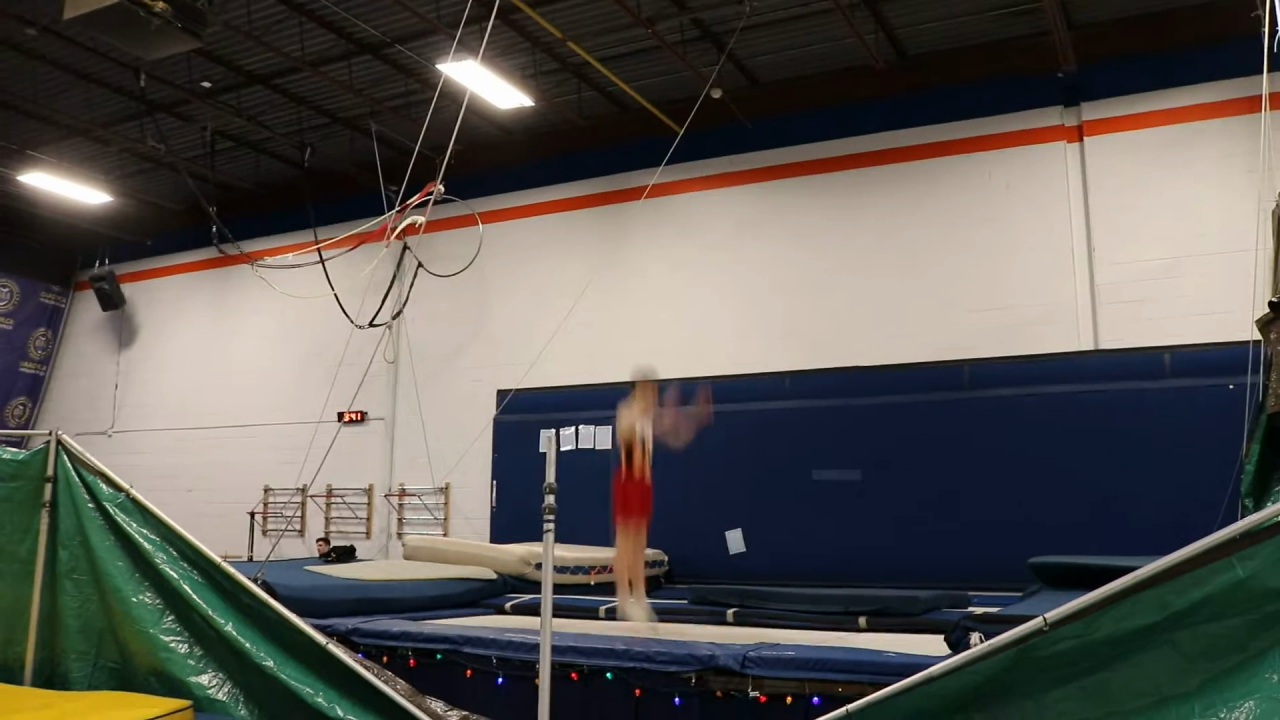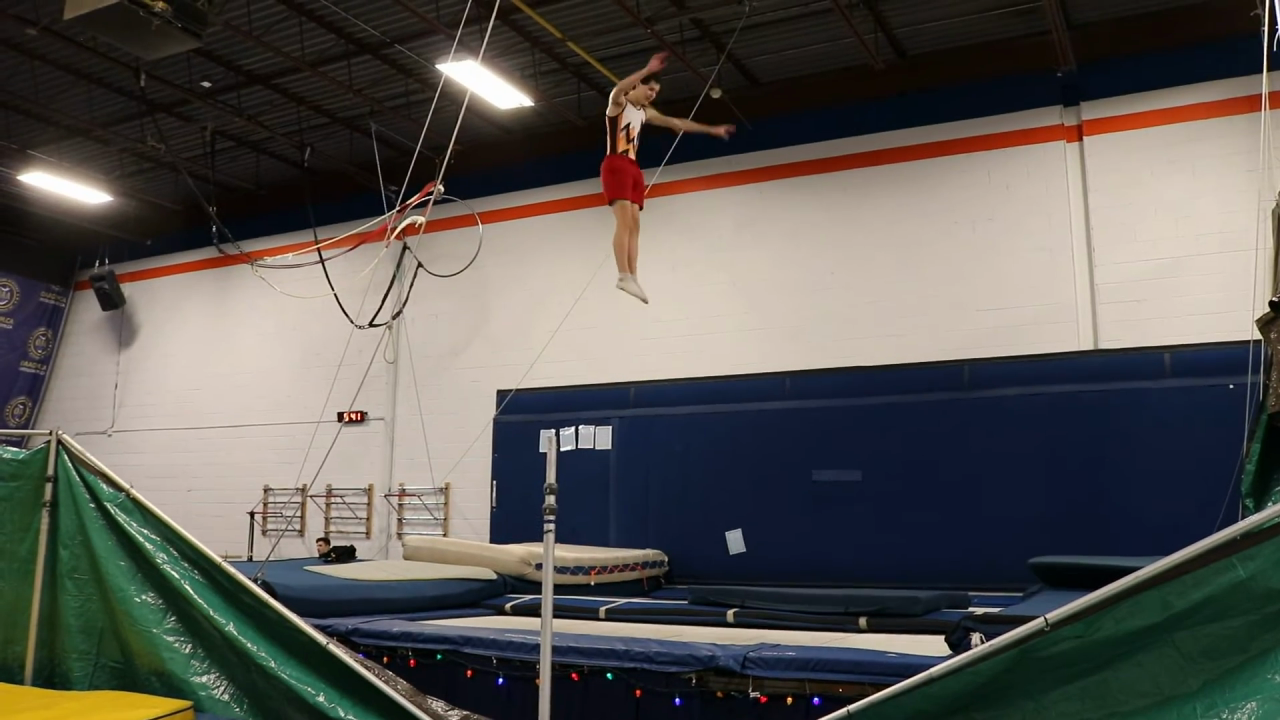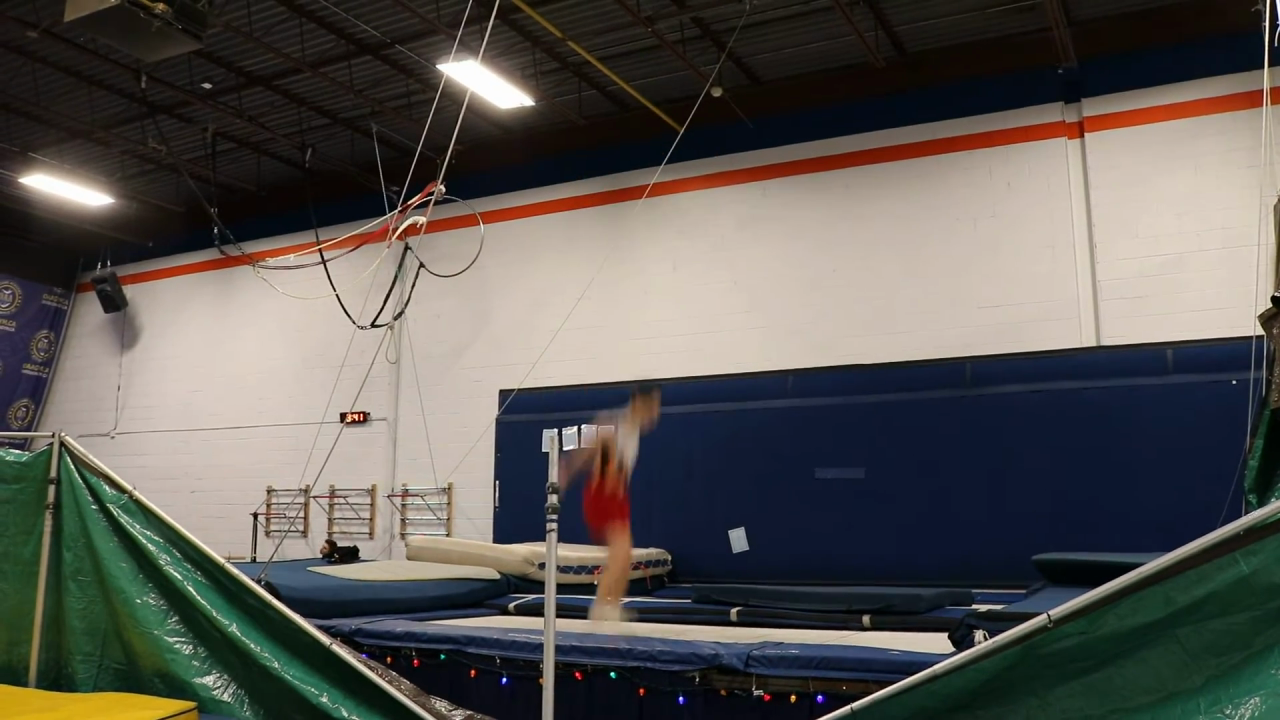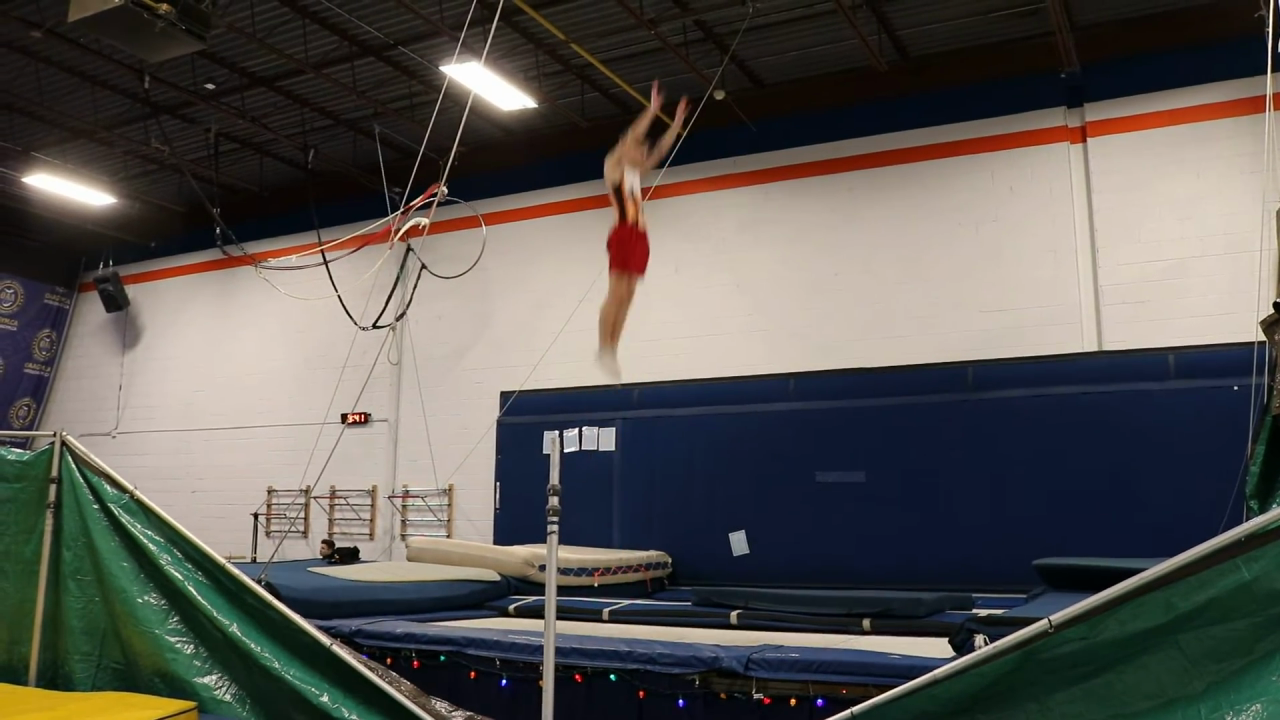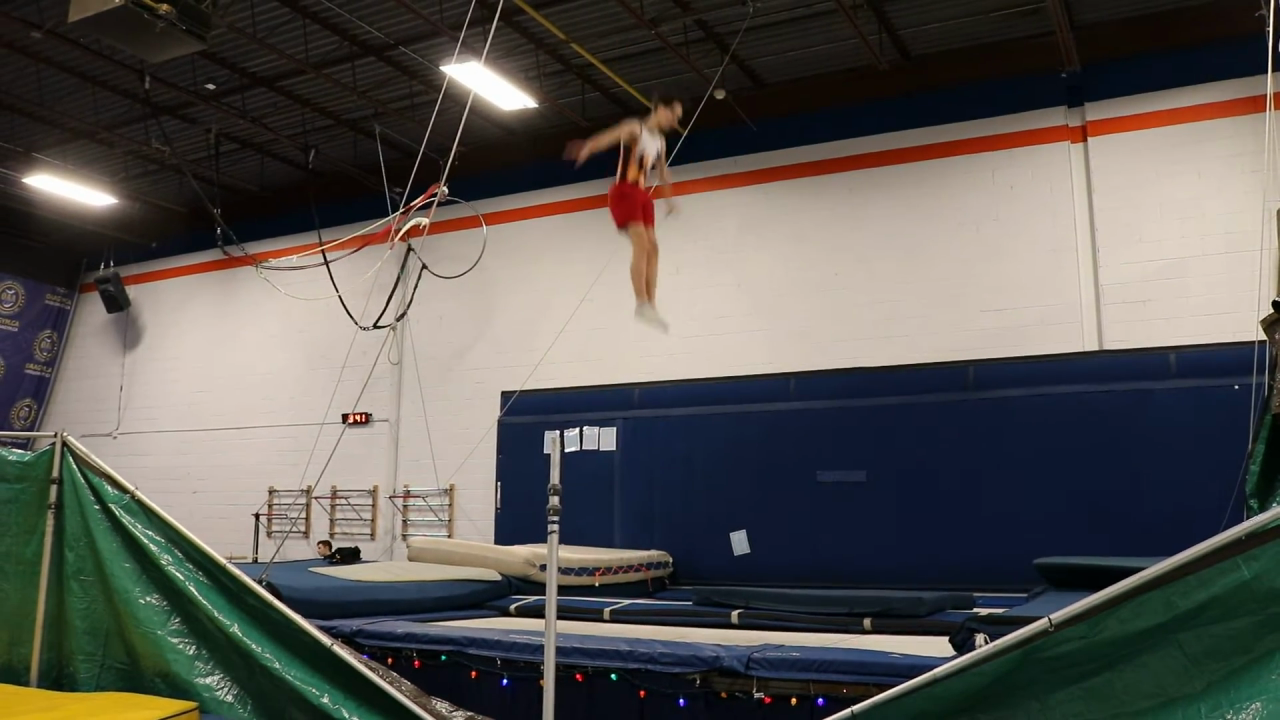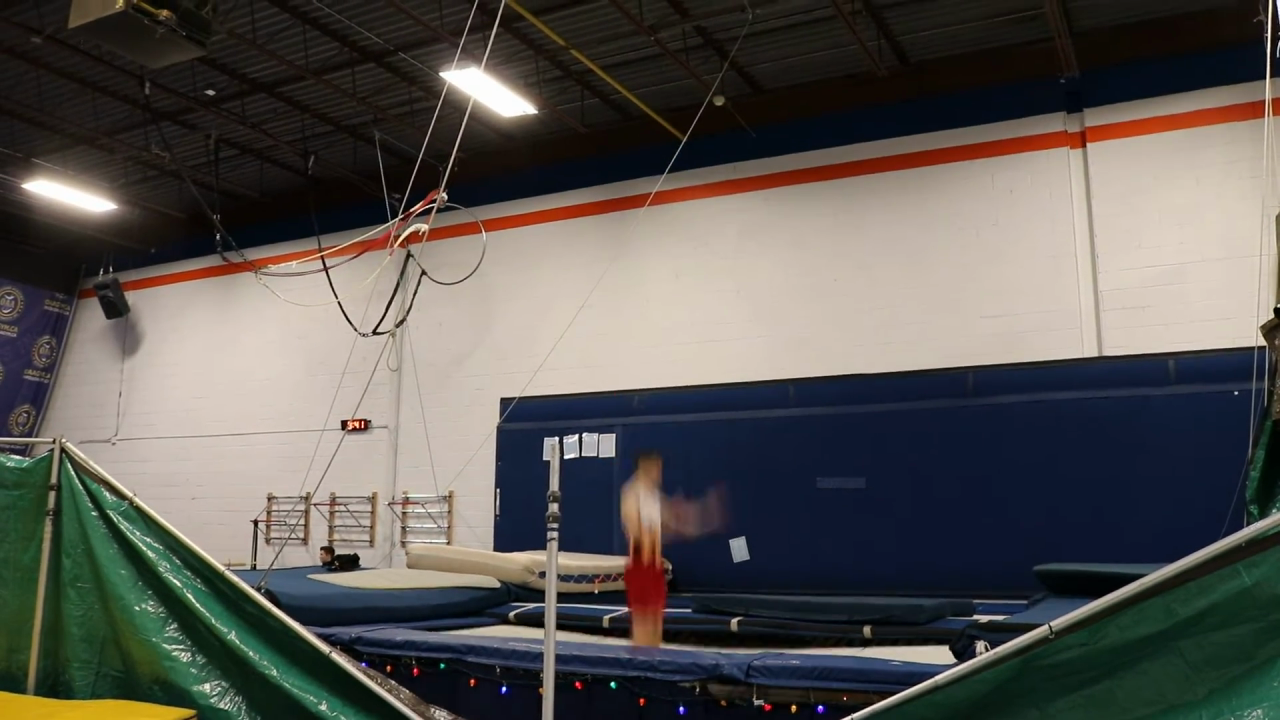
dt=0.7s
person 1, frame 1
left shoulder: (650, 419)
right shoulder: (627, 412)
left elbow: (678, 437)
right elbow: (625, 434)
left wrist: (697, 414)
right wrist: (665, 412)
left hip: (643, 484)
right hip: (629, 484)
left knee: (638, 544)
right knee: (626, 539)
left ankle: (638, 598)
right ankle: (624, 599)
person 1, frame 2
left shoulder: (645, 111)
right shoulder: (618, 101)
left elbow: (678, 124)
right elbow: (618, 89)
left wrist: (712, 129)
right wrist: (647, 70)
left hip: (632, 166)
right hip: (616, 164)
left knee: (633, 222)
right knee: (624, 221)
left ankle: (632, 276)
right ankle: (625, 276)
person 1, frame 3
left shoulder: (635, 431)
right shoulder: (611, 429)
right elbow: (583, 456)
right wrist: (565, 474)
left hip: (617, 497)
right hip: (601, 496)
left knee: (622, 556)
right knee: (621, 551)
left ankle: (610, 607)
right ankle: (602, 607)
person 1, frame 4
left shoulder: (634, 174)
right shoulder: (614, 166)
left elbow: (660, 151)
right elbow: (630, 139)
left wrist: (677, 123)
right wrist: (653, 110)
left hip: (638, 237)
right hip: (623, 236)
left knee: (626, 297)
right knee: (616, 295)
left ankle: (611, 351)
right ankle: (604, 349)
person 1, frame 5
left shoulder: (660, 141)
right shoulder: (635, 129)
left elbow: (662, 170)
right elbow: (608, 137)
left wrist: (668, 196)
right wrist: (586, 147)
left hip: (642, 196)
right hip: (625, 194)
left knee: (652, 249)
right knee: (643, 247)
left ankle: (650, 306)
right ankle: (643, 306)
person 1, frame 6
left shoulder: (657, 500)
right shoulder: (630, 499)
left elbow: (682, 523)
right elbow: (633, 531)
left wrist: (706, 513)
left hip: (654, 572)
right hip: (640, 572)
left knee: (654, 632)
right knee: (642, 631)
